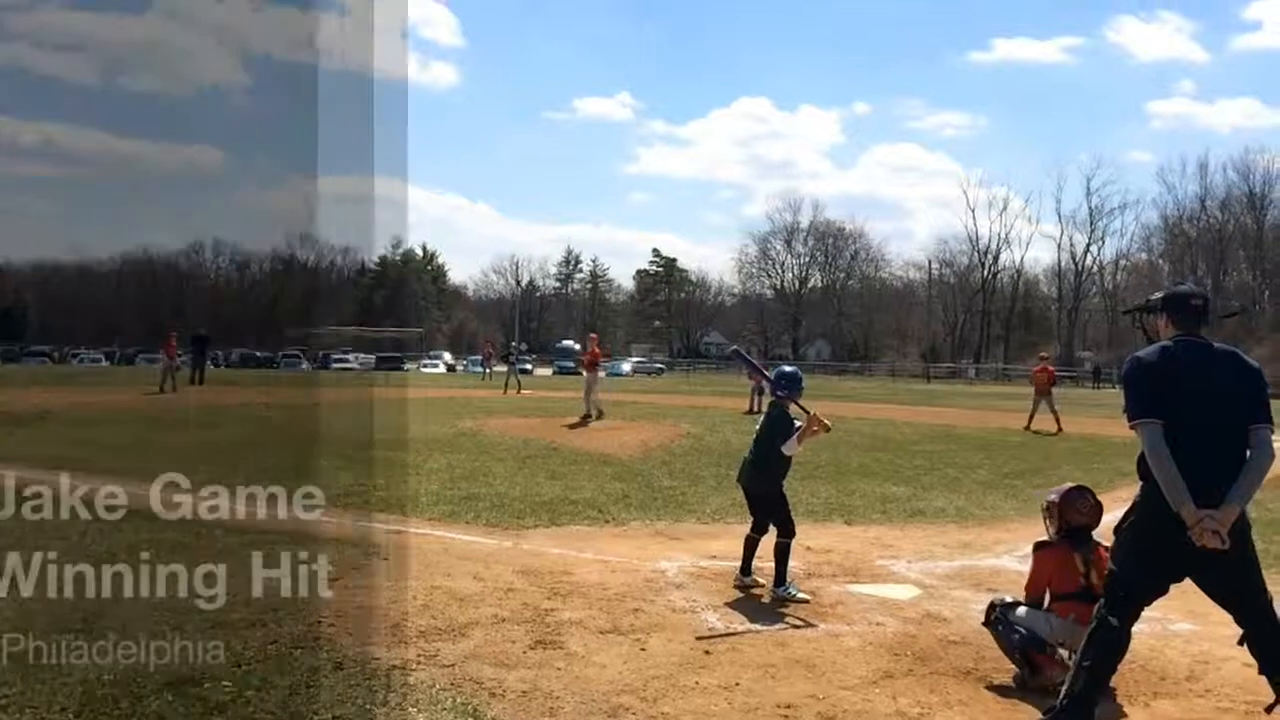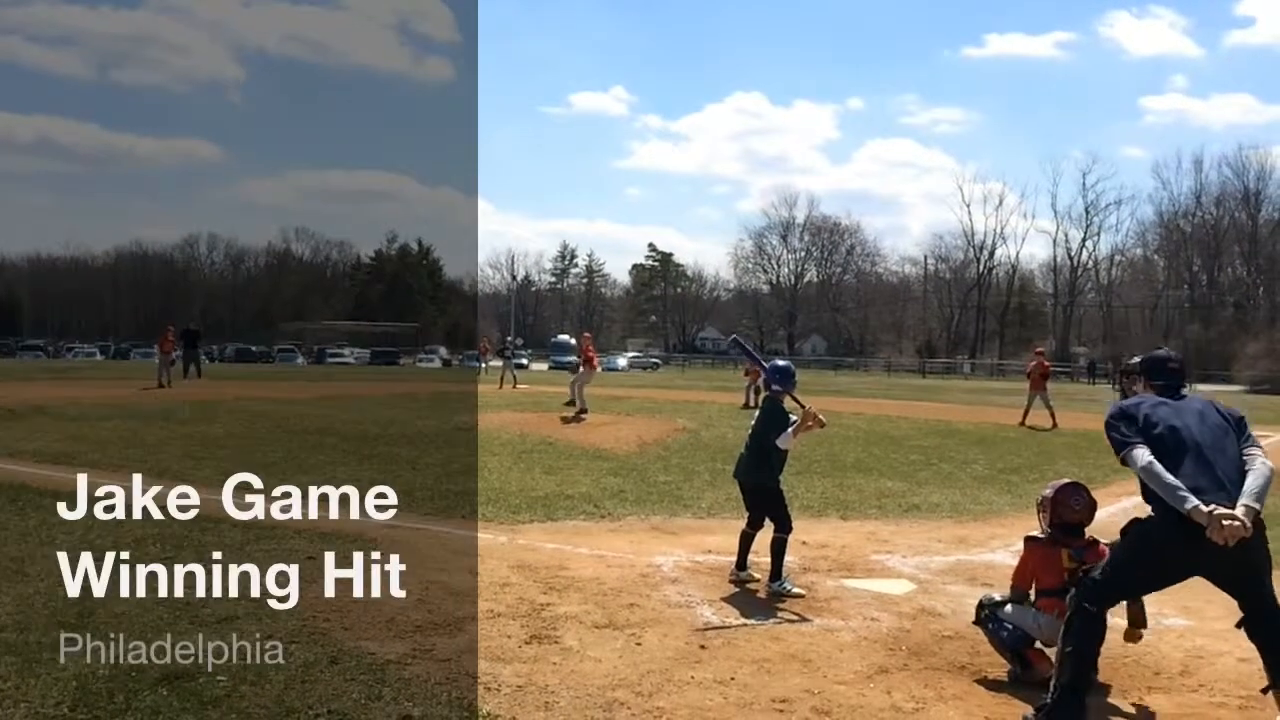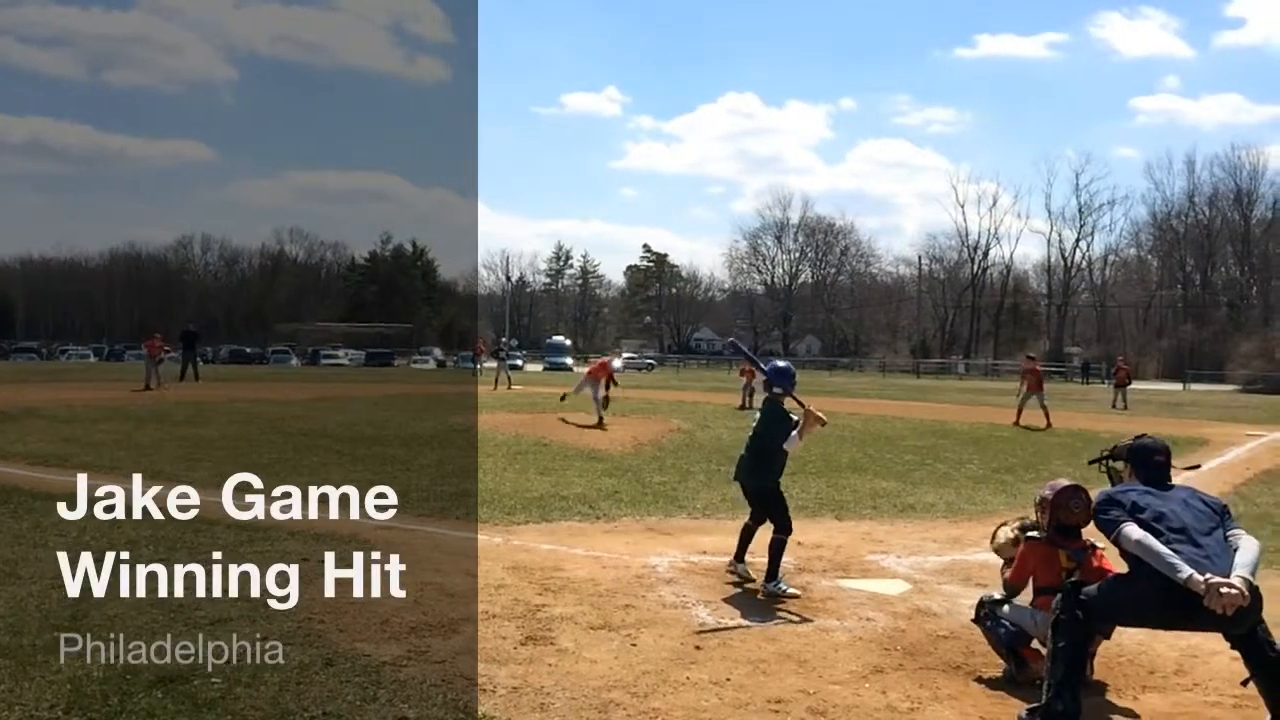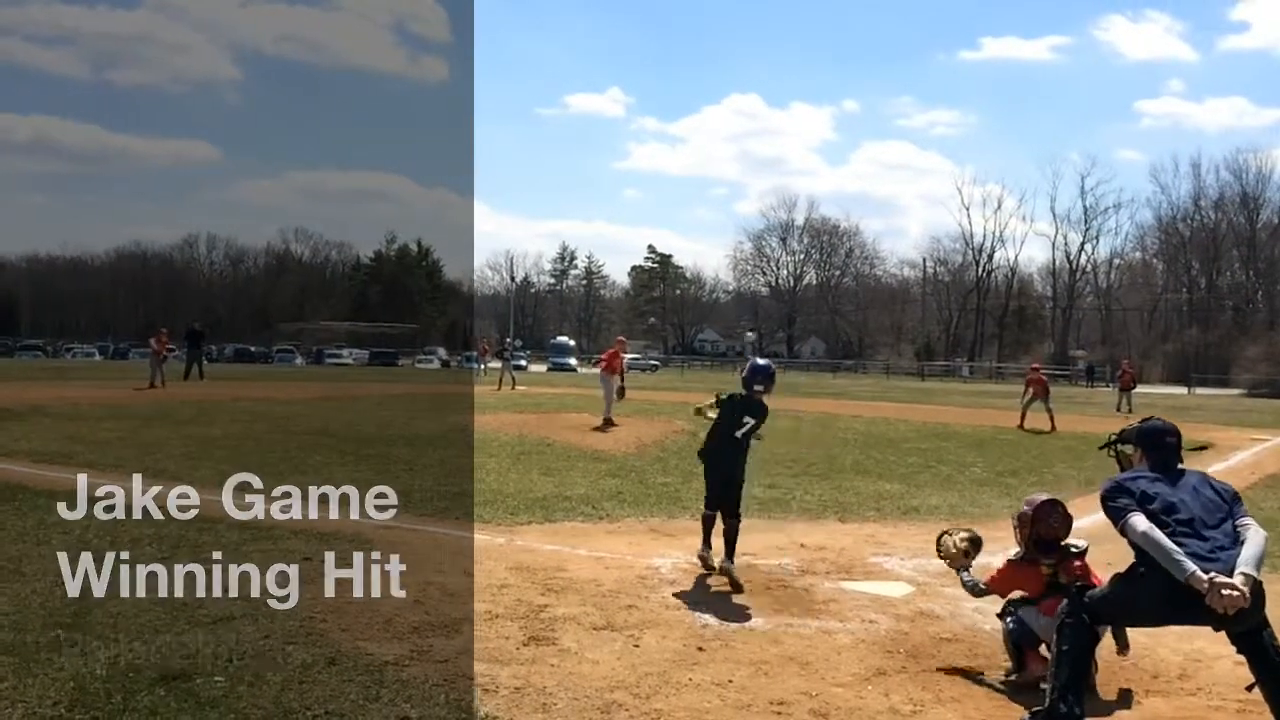
dt=0.7s
person 1, frame 1
left shoulder: (1145, 364)
left elbow: (1154, 444)
left wrist: (1188, 514)
right wrist: (1226, 514)
left hip: (1161, 514)
right hip: (1225, 517)
left knee: (1115, 615)
person 1, frame 2
left shoulder: (1127, 411)
right shoulder: (1224, 412)
left elbow: (1144, 464)
left wrist: (1199, 513)
right wrist: (1244, 513)
left hip: (1179, 526)
right hip: (1244, 531)
left knee: (1090, 598)
person 1, frame 3
left shoulder: (1112, 499)
right shoulder: (1206, 500)
left elbow: (1137, 539)
right elbow: (1248, 542)
left wrist: (1195, 582)
right wrist: (1239, 583)
left hip: (1172, 596)
right hip: (1236, 598)
left knee: (1073, 606)
person 1, frame 4
left shoulder: (1121, 485)
right shoulder: (1217, 486)
left elbow: (1144, 532)
right elbow: (1255, 534)
left wrist: (1198, 581)
right wrist: (1243, 581)
left hip: (1174, 589)
right hip: (1240, 592)
left knee: (1078, 611)
right knee: (1251, 625)
person 2, frame 1
left shoulder: (776, 411)
right shoulder: (781, 416)
left elbow: (795, 433)
right elbow: (788, 449)
left wrist: (814, 428)
right wrist: (807, 428)
left hip: (752, 477)
right hip: (764, 481)
left knee: (760, 524)
right knee: (786, 529)
left ankle: (744, 575)
right ankle: (780, 587)
person 2, frame 2
left shoulder: (769, 406)
right shoulder: (775, 409)
left elbow: (790, 427)
right elbow: (783, 442)
left wrist: (809, 423)
right wrist: (803, 422)
left hip: (748, 472)
right hip: (761, 476)
left knee: (756, 519)
right knee: (783, 524)
left ankle: (740, 569)
right ankle: (776, 581)
person 2, frame 3
left shoulder: (770, 407)
right shoulder: (777, 412)
left elbow: (793, 427)
right elbow: (790, 445)
left wrist: (810, 421)
right wrist: (807, 422)
left hip: (748, 473)
right hip: (762, 478)
left knee: (758, 516)
right knee: (783, 526)
left ankle: (738, 562)
right ankle: (771, 582)
person 2, frame 4
left shoulder: (733, 400)
right shoulder: (762, 411)
left elbow: (718, 405)
left hip: (713, 458)
right hip: (734, 464)
left knee: (712, 504)
right knee: (731, 513)
left ankle: (706, 549)
right ankle: (727, 561)
person 3, frame 1
left shoulder: (1048, 552)
right shoulder: (1102, 553)
left elbow: (1033, 603)
left hip: (1066, 630)
left knee: (999, 610)
left ankle: (1043, 670)
person 3, frame 2
left shoulder: (1038, 547)
right shoulder: (1098, 550)
left elbow: (1017, 594)
right wrist: (1137, 625)
left hip: (1050, 627)
left knee: (990, 607)
left ankle: (1033, 665)
person 3, frame 3
left shoulder: (1034, 545)
right shoulder: (1093, 552)
left elbow: (1010, 590)
left wrist: (1009, 559)
right wrist: (1098, 635)
left hip: (1047, 627)
left knee: (988, 606)
left ankle: (1028, 664)
person 3, frame 4
left shoulder: (1019, 565)
right shoulder: (1076, 557)
left elbow: (978, 590)
left wrist: (962, 569)
right wrist: (1122, 641)
left hip: (1054, 628)
left knee: (1013, 609)
left ankle: (1030, 667)
